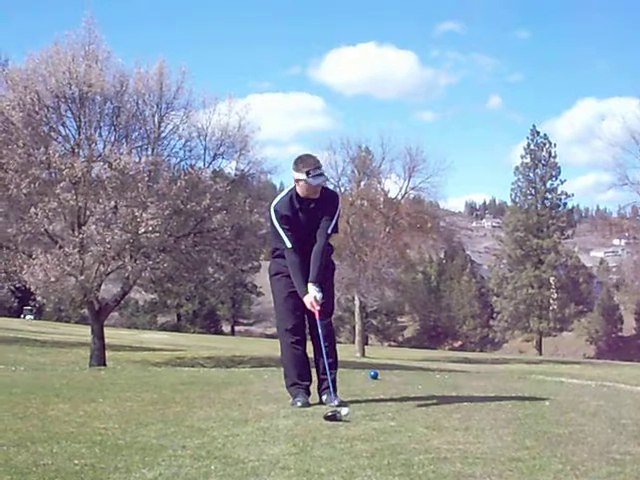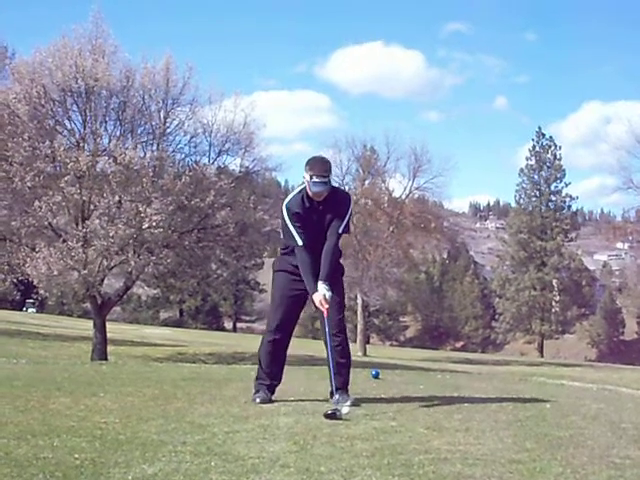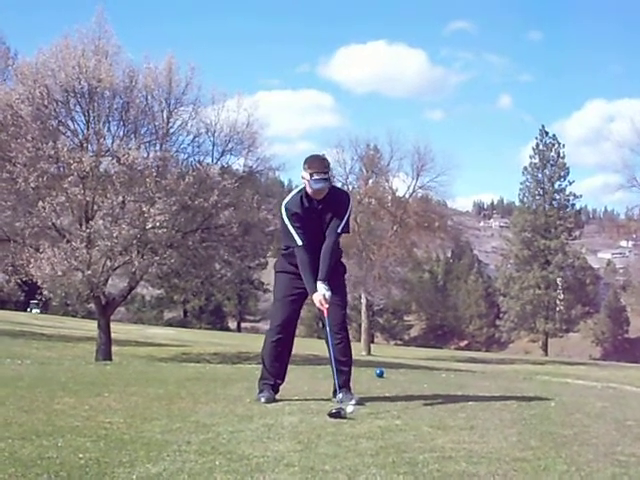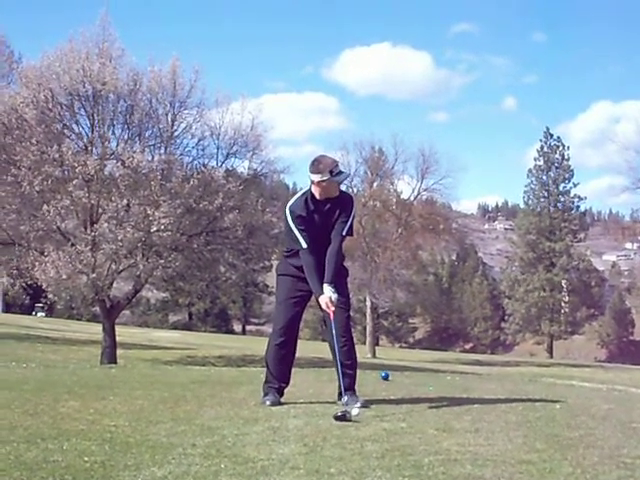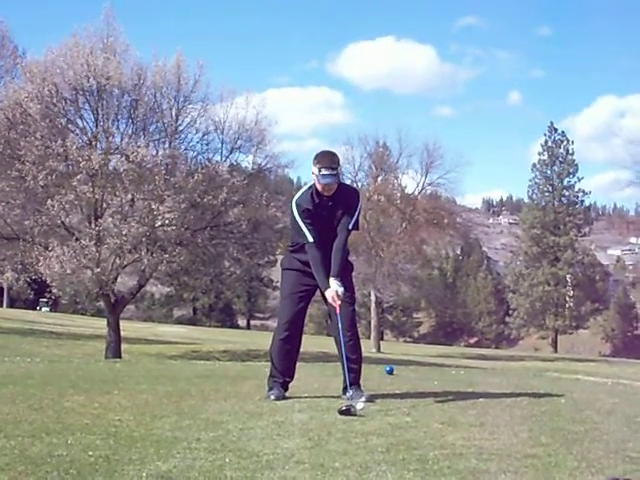
dt=1s
person 1, frame 1
left shoulder: (330, 199)
right shoulder: (280, 206)
left elbow: (322, 242)
right elbow: (291, 251)
left wrist: (314, 284)
right wrist: (304, 291)
left hip: (319, 267)
right hip: (286, 268)
left knee: (324, 326)
right knee: (291, 328)
left ankle: (327, 389)
right ankle: (299, 390)
person 1, frame 2
left shoulder: (342, 200)
right shoulder: (291, 204)
left elbow: (332, 242)
right elbow: (301, 249)
left wrist: (323, 283)
right wrist: (312, 289)
left hip: (328, 268)
right hip: (291, 267)
left knee: (336, 326)
right knee: (277, 325)
left ankle: (340, 389)
right ankle: (264, 386)
person 1, frame 3
left shoulder: (341, 199)
right shoulder: (291, 204)
left elbow: (331, 241)
right elbow: (301, 249)
left wrist: (322, 282)
right wrist: (312, 289)
left hip: (329, 269)
right hip: (293, 268)
left knee: (338, 325)
right knee: (280, 324)
left ankle: (343, 388)
right ankle: (268, 385)
person 1, frame 4
left shoulder: (345, 201)
right shoulder: (296, 207)
left elbow: (335, 244)
right elbow: (306, 252)
left wrist: (328, 285)
right wrist: (318, 292)
left hip: (332, 271)
right hip: (295, 270)
left knee: (342, 328)
right knee: (283, 327)
left ankle: (348, 391)
right ankle: (273, 389)
person 1, frame 5
left shoulder: (351, 196)
right shoulder: (301, 201)
left elbow: (341, 239)
right elbow: (312, 246)
left wrist: (335, 279)
right wrist: (325, 286)
left hip: (337, 266)
right hip: (300, 264)
left knee: (347, 322)
right knee: (288, 321)
left ankle: (352, 385)
right ankle: (277, 383)
